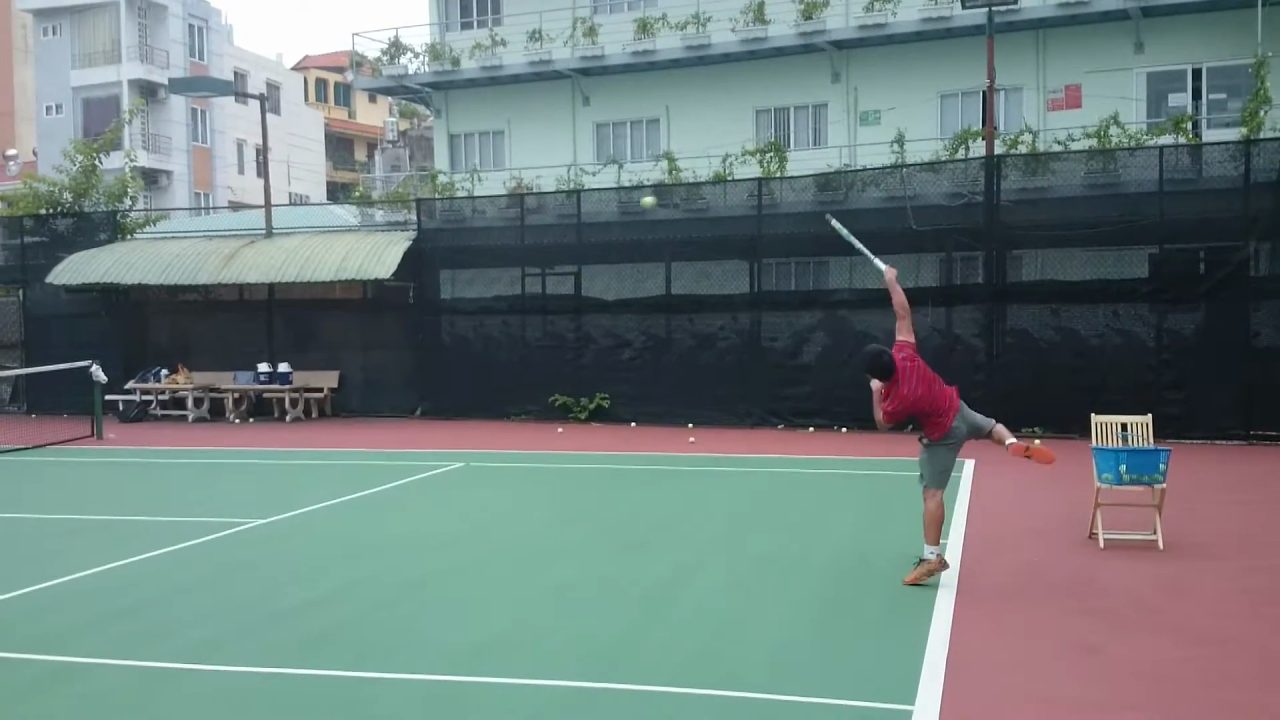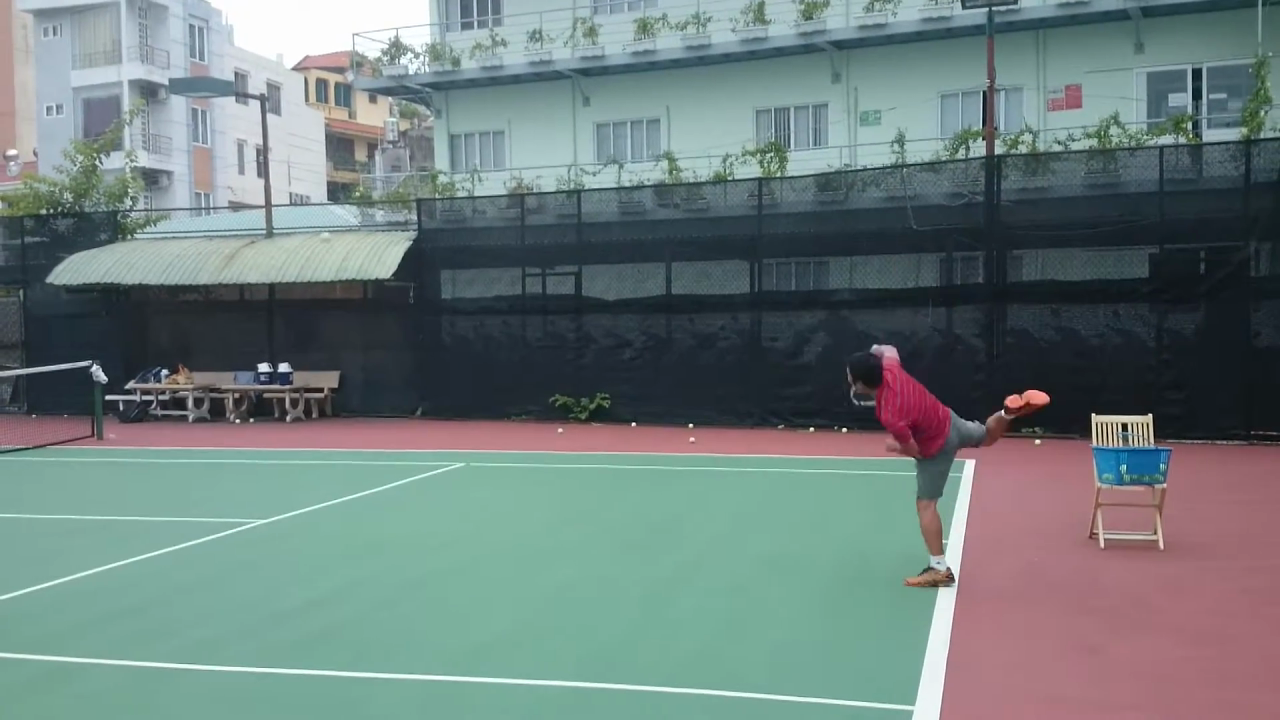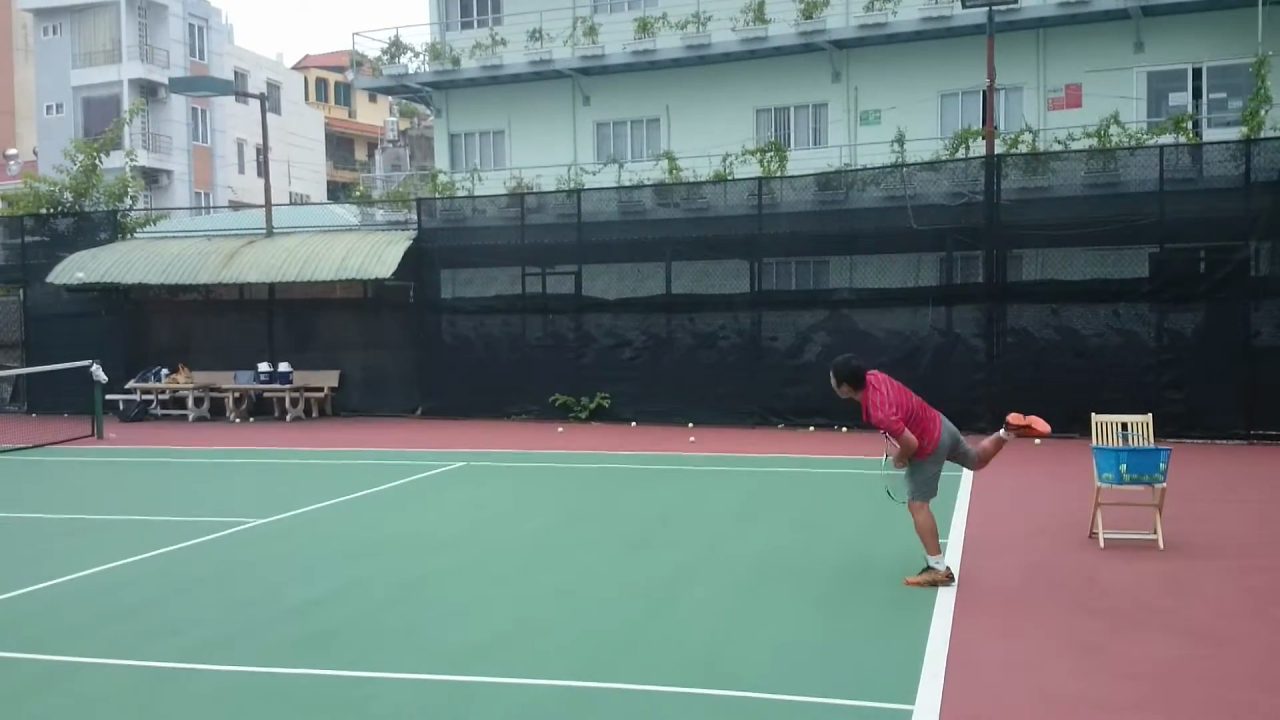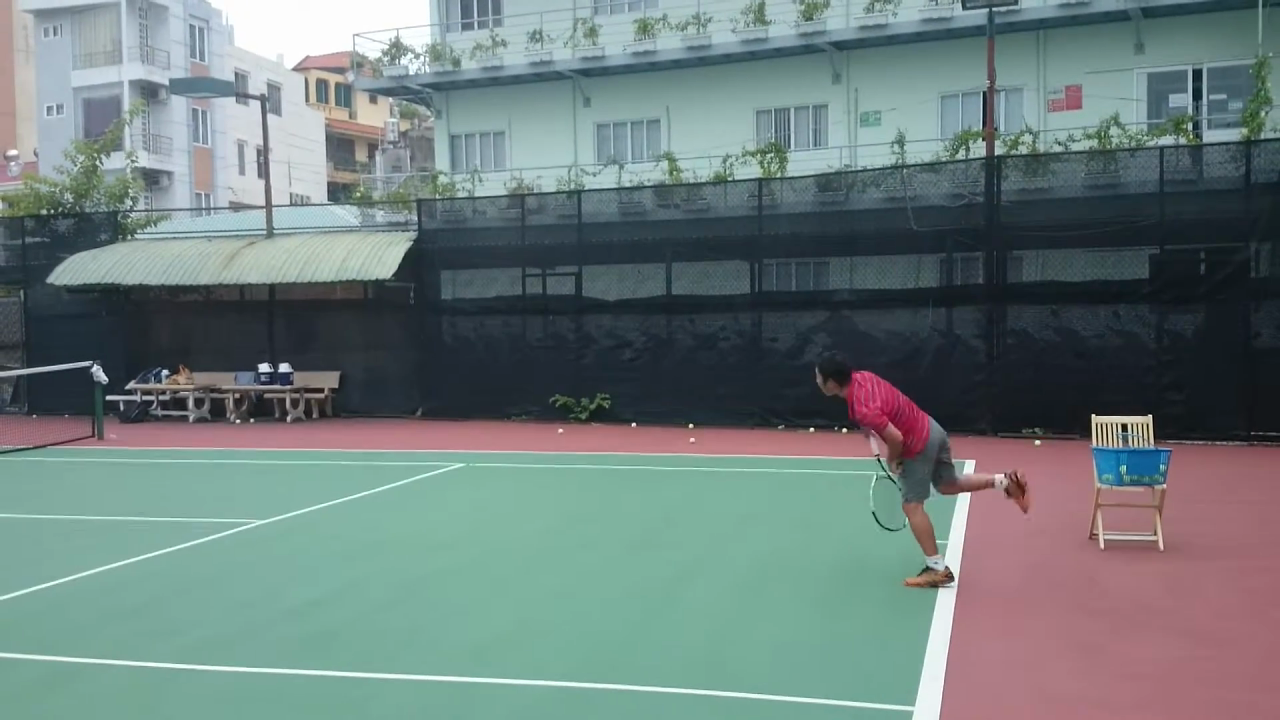
dt=0.1s
person 1, frame 1
left shoulder: (894, 404)
right shoulder: (905, 359)
left elbow: (882, 424)
right elbow: (904, 317)
left wrist: (876, 395)
right wrist: (893, 283)
left hip: (941, 437)
right hip: (959, 411)
left knee: (931, 494)
right knee: (990, 427)
left ankle: (932, 557)
right ankle: (1014, 444)
person 1, frame 2
left shoulder: (889, 415)
right shoulder: (889, 369)
left elbow: (914, 450)
right elbow: (892, 351)
left wrist: (895, 446)
right wrist: (877, 350)
left hip: (935, 446)
right hip: (949, 421)
left knee: (925, 504)
right knee: (986, 436)
left ankle: (939, 568)
right ankle: (1008, 412)
person 1, frame 3
left shoulder: (879, 413)
right shoulder: (874, 377)
left elbow: (911, 444)
left wrist: (902, 459)
left hip: (929, 447)
right hip: (942, 426)
left knee: (918, 505)
right knee: (976, 458)
left ankle: (938, 568)
right ankle: (1010, 429)
person 1, frame 4
left shoulder: (863, 409)
right shoulder: (861, 377)
left elbow: (895, 439)
left wrist: (892, 460)
right wrist: (874, 435)
left hip: (917, 447)
right hip: (930, 429)
left knee: (912, 506)
right knee: (952, 486)
left ankle: (938, 568)
right ankle: (1005, 481)
